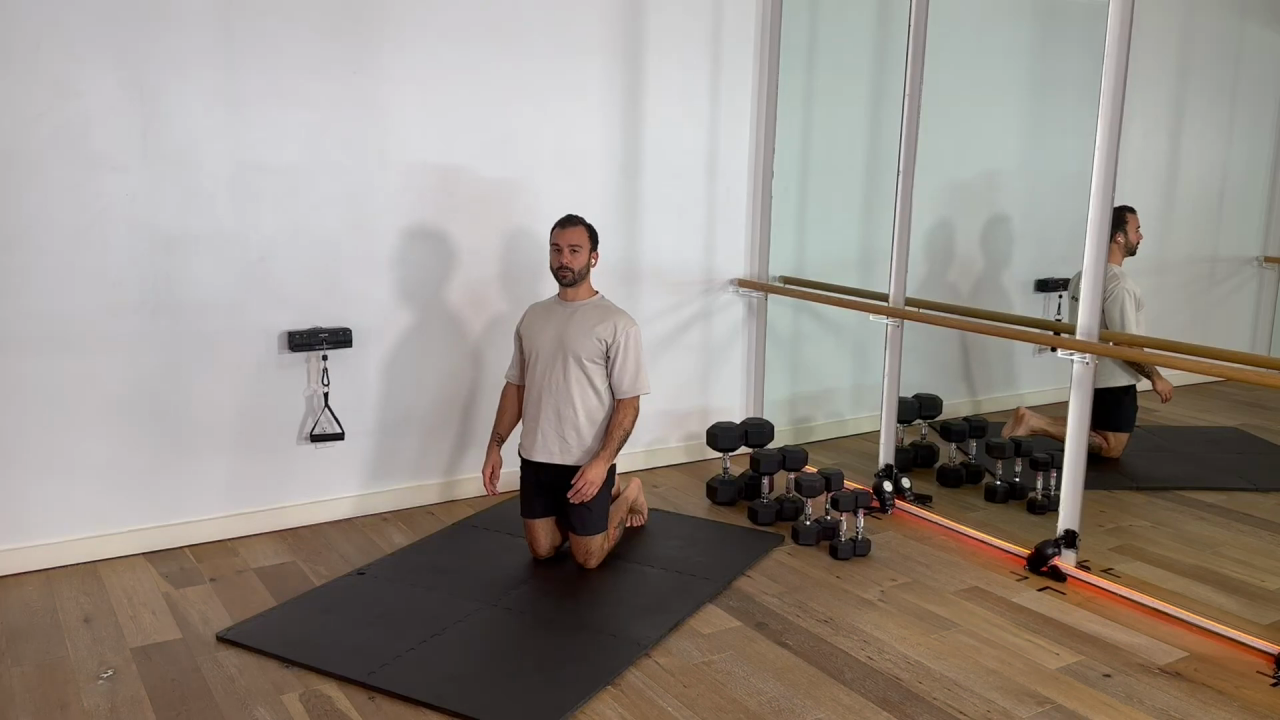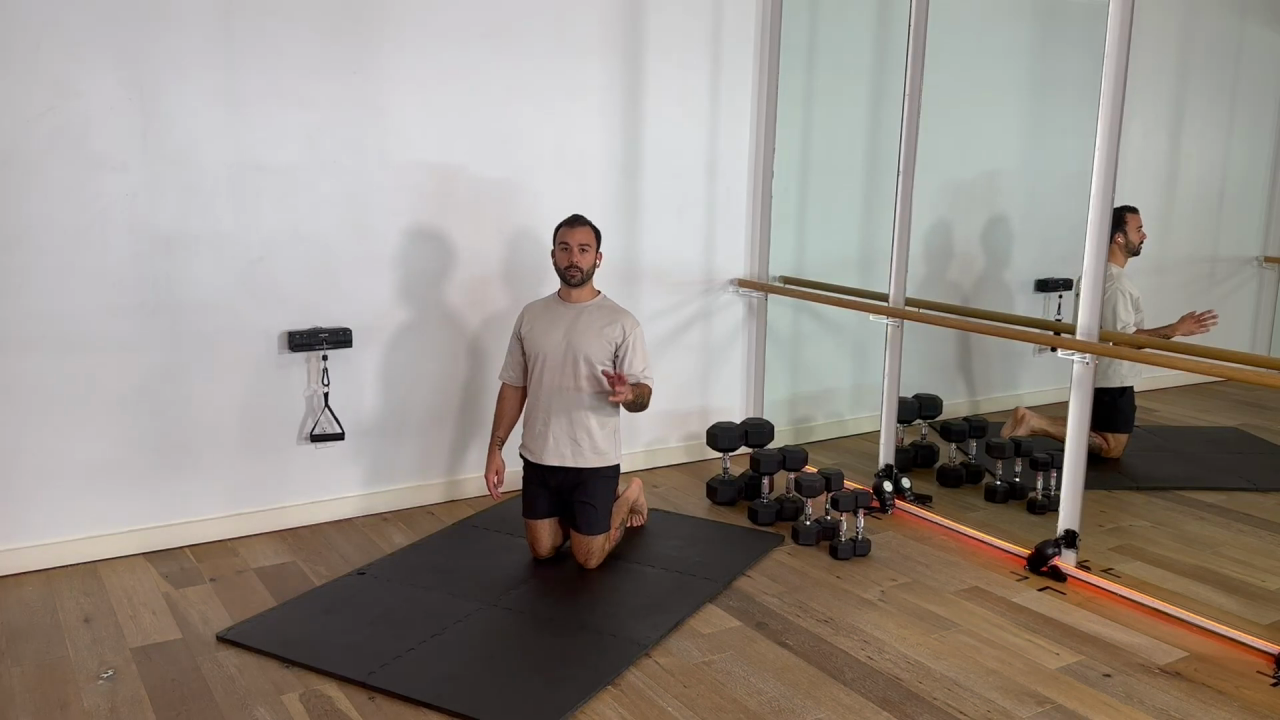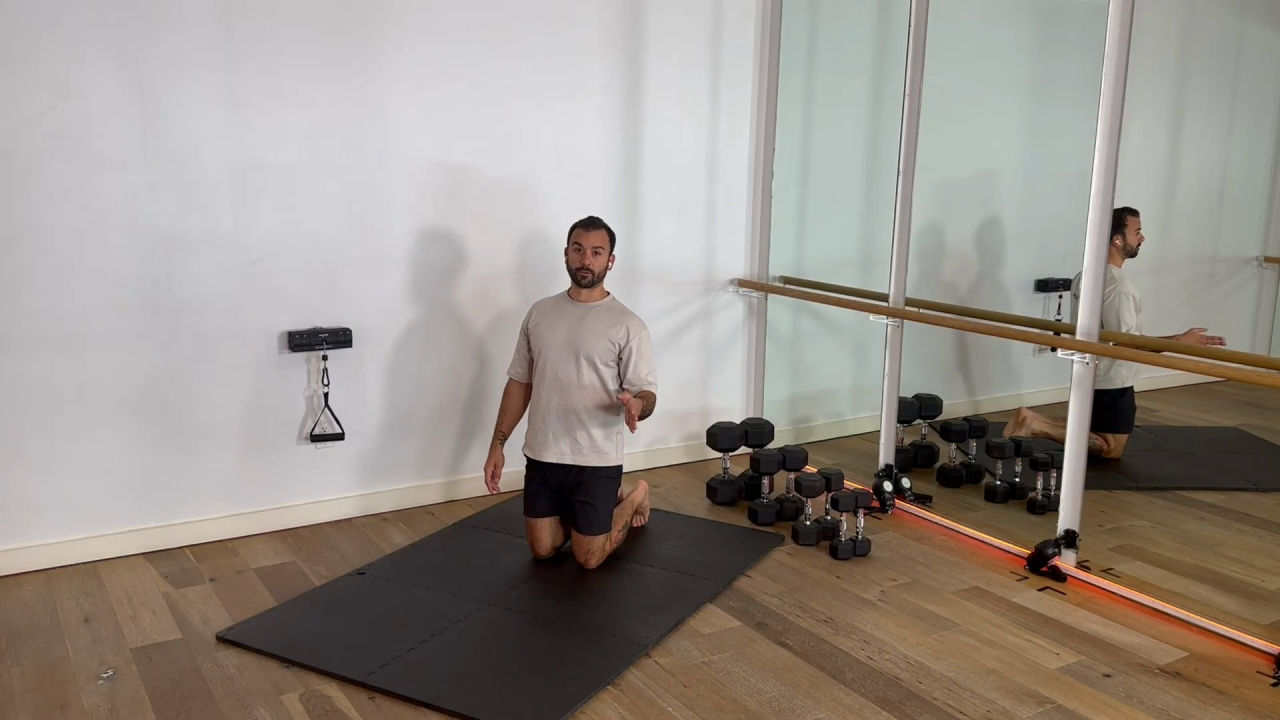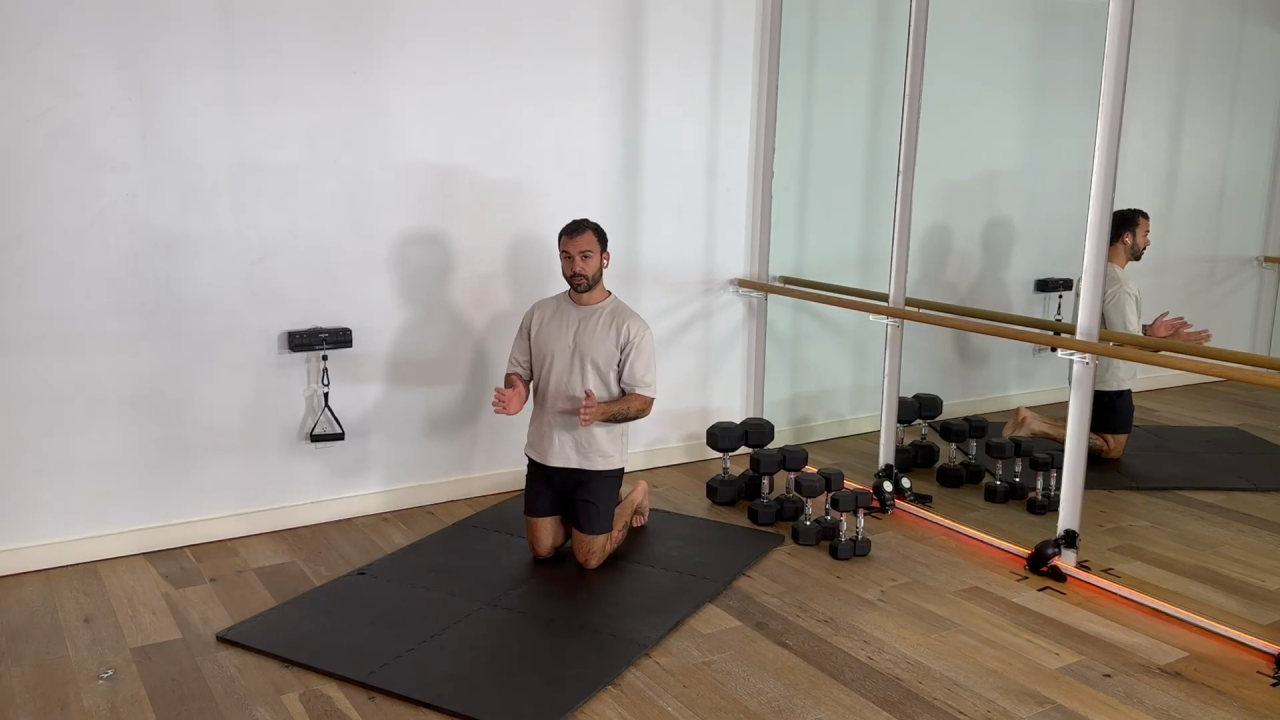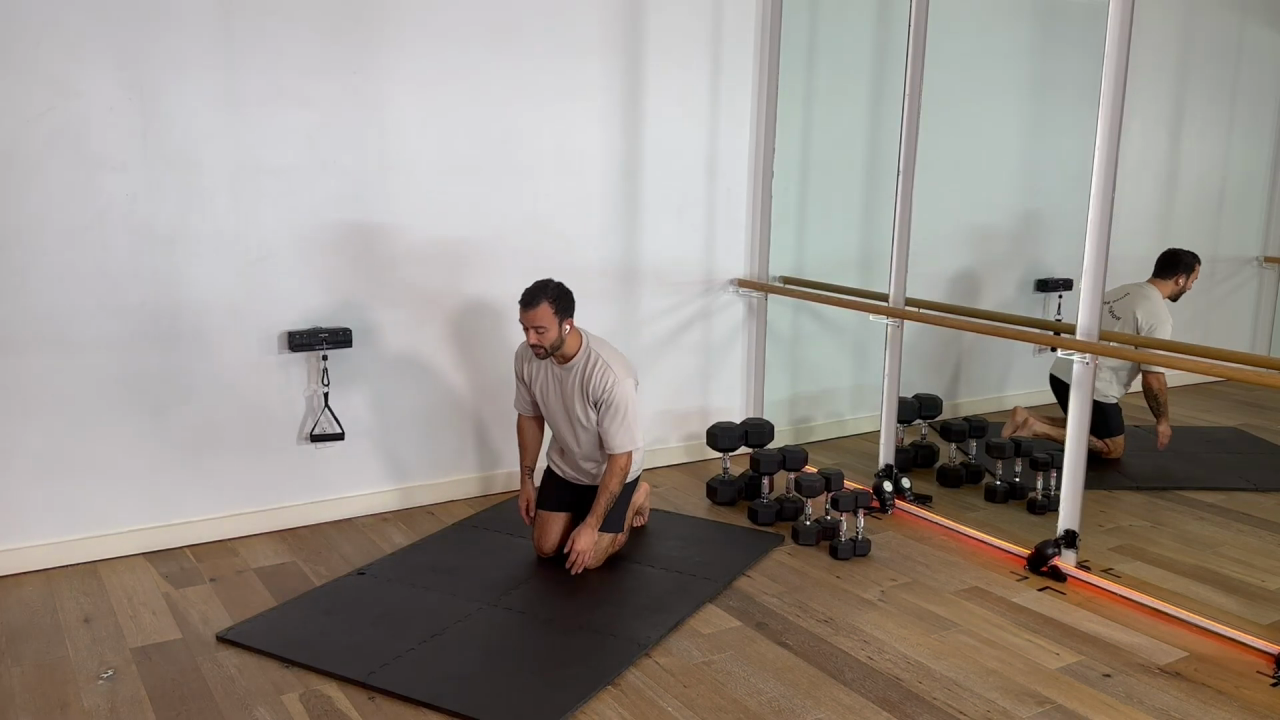
dt=1s
person 1, frame 1
left shoulder: (617, 323)
right shoulder: (533, 316)
left elbow: (628, 403)
right elbow: (516, 387)
left wrist: (602, 462)
right wrist: (495, 446)
left hip: (586, 463)
right hip: (536, 458)
left knee: (588, 558)
right knee: (542, 550)
left ankle: (628, 496)
right ankle: (605, 498)
person 1, frame 2
left shoulder: (621, 322)
right shoulder: (531, 315)
left elbow: (643, 395)
right elbow: (513, 387)
left wrist: (628, 393)
right wrist: (495, 448)
left hip: (594, 461)
right hip: (539, 458)
left knee: (588, 558)
right knee: (542, 550)
left ankle: (629, 496)
right ankle: (606, 500)
person 1, frame 3
left shoulder: (627, 325)
right shoulder: (540, 312)
left elbow: (646, 394)
right elbow: (519, 383)
left wrist: (636, 404)
right wrist: (497, 444)
left hip: (595, 460)
right hip: (542, 455)
left knee: (588, 558)
right knee: (542, 550)
left ankle: (634, 498)
right ankle: (607, 504)
person 1, frame 4
left shoulder: (629, 325)
right shoulder: (539, 313)
left elbow: (642, 401)
right elbow: (518, 373)
left wrist: (602, 411)
right wrist: (516, 394)
left hip: (598, 461)
right hip: (544, 455)
left knee: (588, 558)
right knee: (542, 549)
left ankle: (633, 499)
right ankle: (591, 509)
person 1, frame 5
left shoulder: (610, 376)
right shoulder: (526, 356)
left elbow: (620, 458)
right elbow: (529, 417)
left wrist: (591, 526)
right wrist: (526, 479)
left hip: (608, 473)
right hip: (563, 467)
left knee: (588, 559)
right knee: (546, 548)
left ankle: (636, 498)
person 2, frame 1
left shoulder: (1083, 275)
right shoulder: (1118, 283)
right wrist: (1156, 379)
right hip: (1113, 380)
left knee: (1097, 435)
right knee: (1110, 447)
left ankle: (1033, 421)
right ankle: (1036, 424)
person 2, frame 2
right shoulder: (1116, 282)
right elbow: (1123, 337)
right wrist: (1175, 330)
left hip: (1097, 374)
right hip: (1112, 379)
left knee: (1099, 435)
right knee: (1110, 448)
left ankle: (1034, 421)
right ankle: (1037, 424)
person 2, frame 3
right shoulder: (1117, 286)
right wrist: (1182, 340)
left hip: (1090, 375)
right hip: (1111, 381)
left knee: (1095, 435)
right knee: (1110, 449)
left ankle: (1035, 421)
right ankle: (1037, 425)
person 2, frame 4
right shoulder: (1119, 284)
left wrist: (1150, 330)
right wrist: (1171, 341)
right hip: (1108, 382)
left knee: (1096, 433)
right knee: (1110, 449)
left ankle: (1032, 420)
right ankle: (1036, 427)
person 2, frame 5
left shoulder: (1123, 291)
right shoulder: (1157, 315)
right elbow: (1153, 378)
right wrist: (1163, 420)
left hip: (1062, 373)
right hip: (1091, 387)
left knee: (1093, 432)
right knee: (1112, 449)
left ankle: (1030, 419)
right ankle: (1037, 429)
